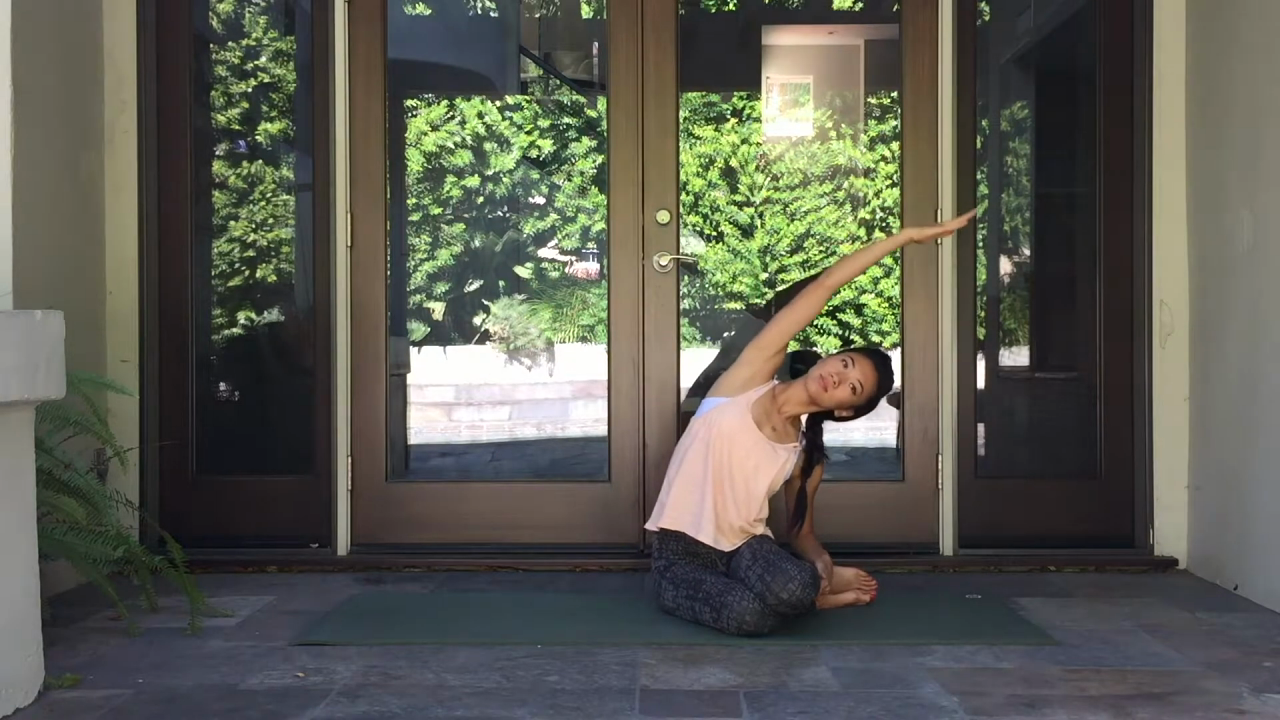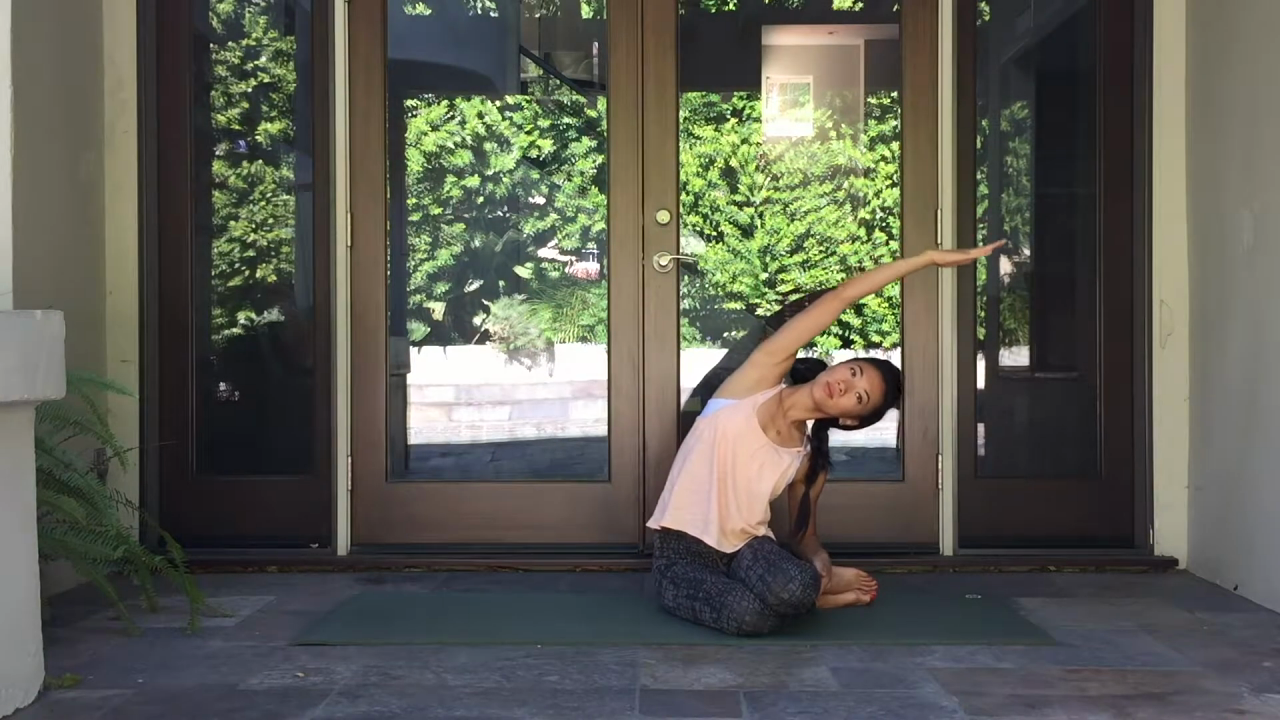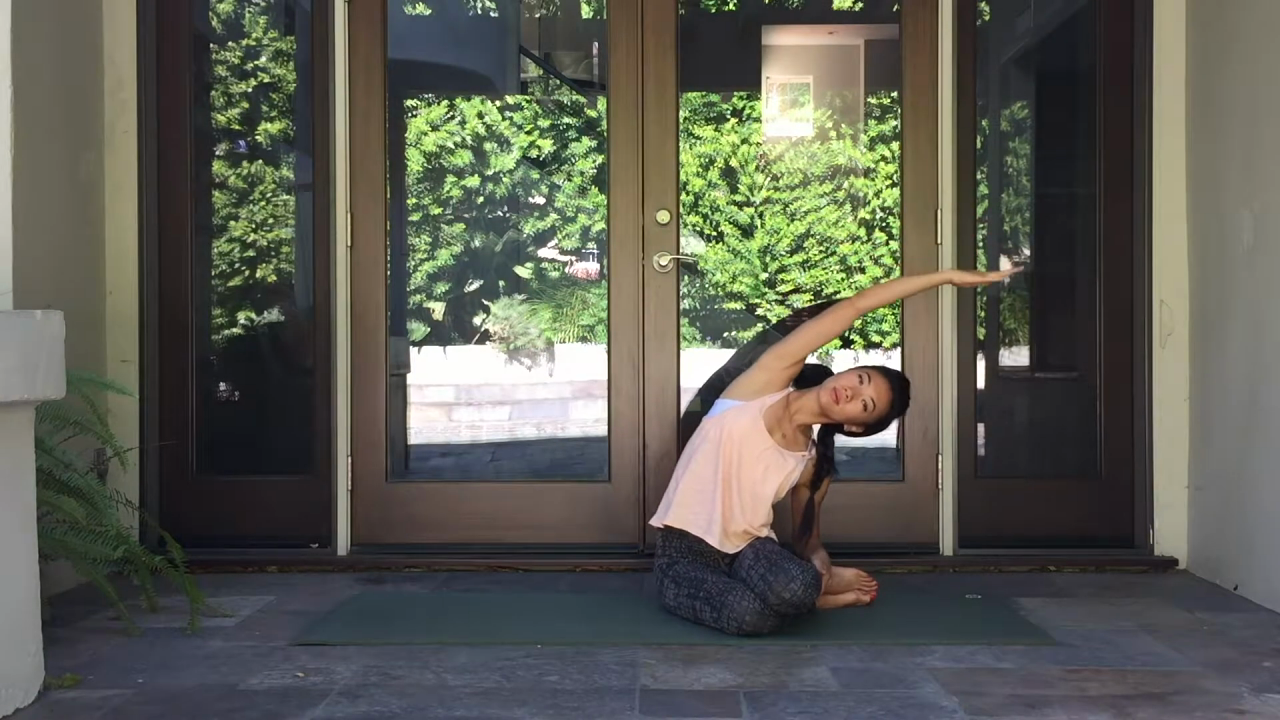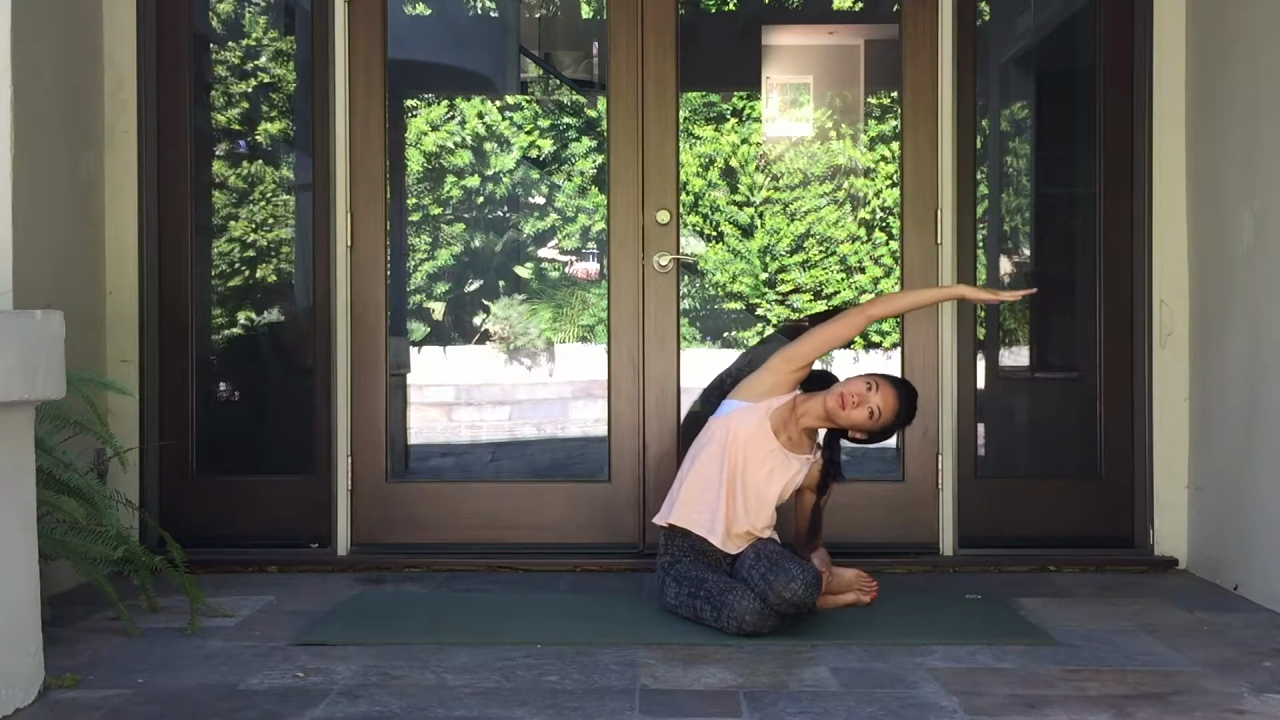
dt=0.2s
person 1, frame 1
left shoulder: (805, 458)
right shoulder: (754, 374)
left elbow: (802, 533)
right elbow: (823, 287)
left wrist: (822, 565)
right wrist: (908, 235)
left hip: (744, 546)
right hip: (679, 549)
left knee: (794, 588)
right knee: (749, 615)
left ankle: (816, 585)
right ankle: (815, 592)
person 1, frame 2
left shoulder: (808, 462)
right shoulder: (761, 377)
left elbow: (804, 535)
right elbow: (839, 298)
left wrist: (821, 563)
right wrist: (931, 257)
left hip: (745, 546)
right hip: (681, 549)
left knee: (794, 588)
right knee: (748, 615)
left ankle: (814, 586)
right ankle: (818, 592)
person 1, frame 3
left shoulder: (812, 465)
right shoulder: (770, 379)
left elbow: (807, 538)
right elbow: (853, 307)
left wrist: (820, 565)
right wrist: (948, 276)
left hip: (747, 548)
right hip: (683, 547)
left knee: (797, 589)
right knee: (749, 616)
right ankle: (819, 592)
person 1, frame 4
left shoulder: (816, 468)
right shoulder: (776, 382)
left elbow: (808, 538)
right elbow: (865, 313)
left wrist: (819, 563)
right wrist: (960, 291)
left hip: (749, 548)
right hip: (686, 547)
left knee: (797, 587)
right knee: (749, 615)
right ankle: (819, 590)
